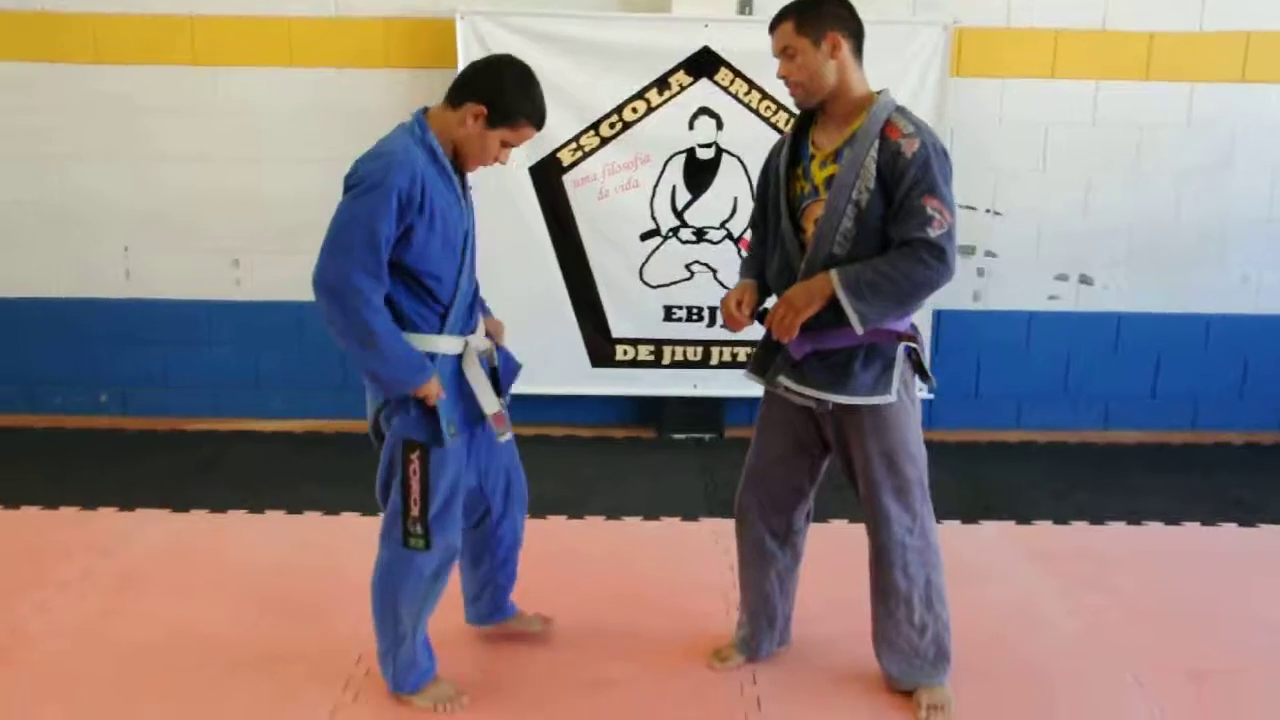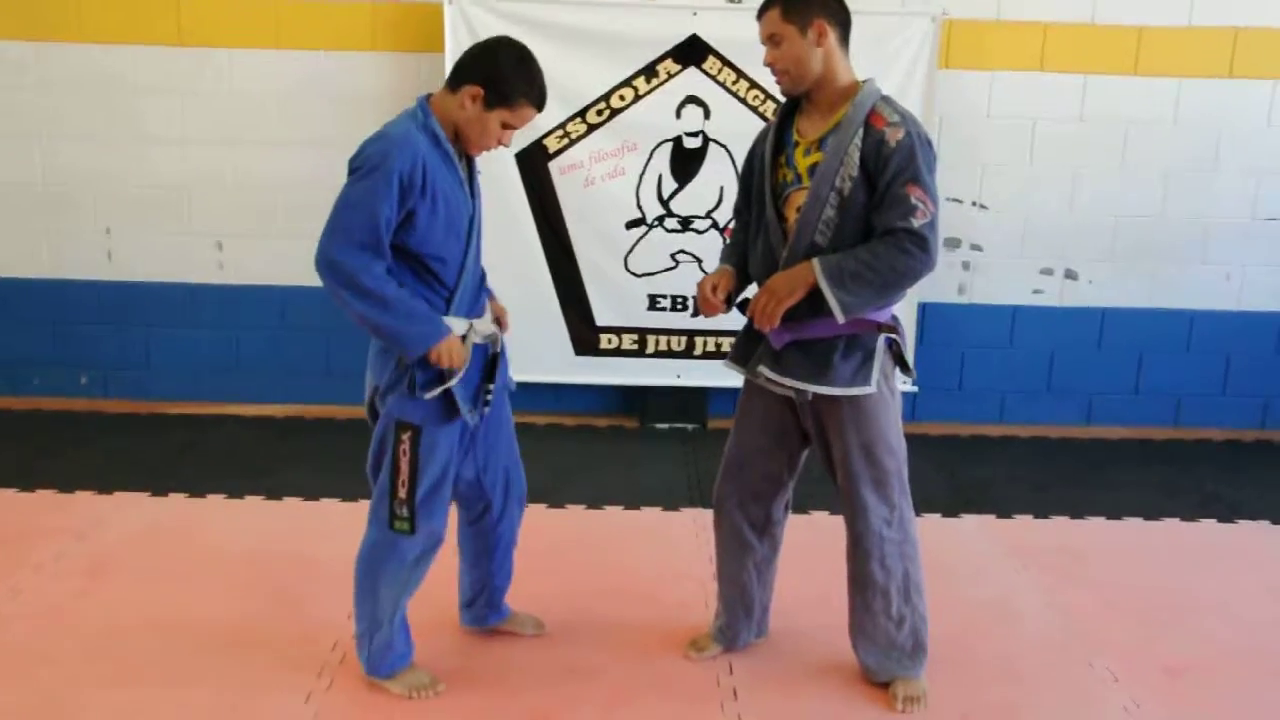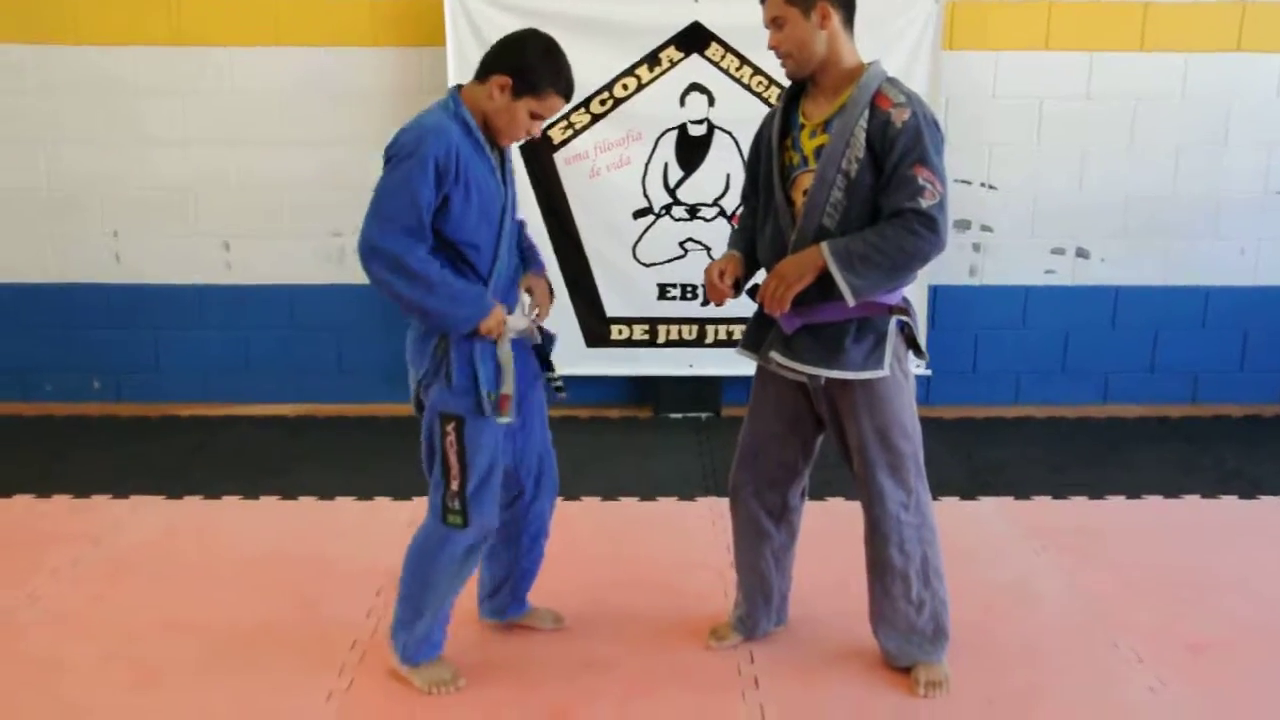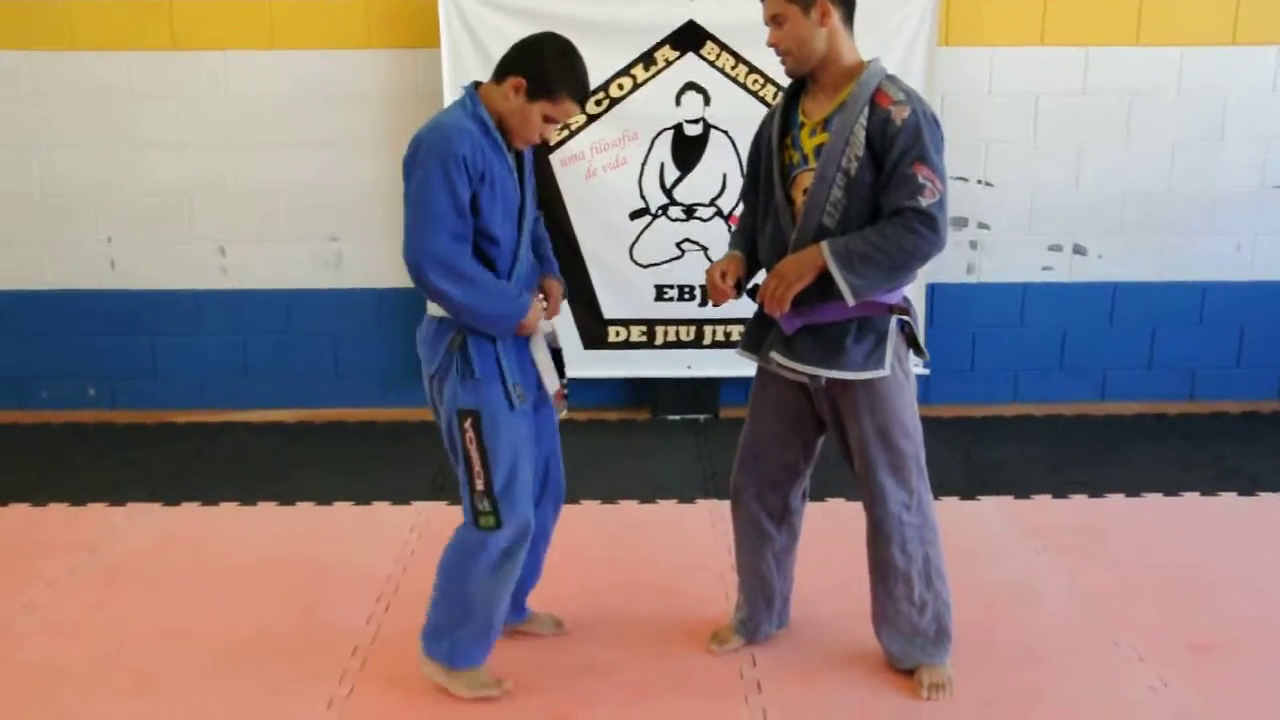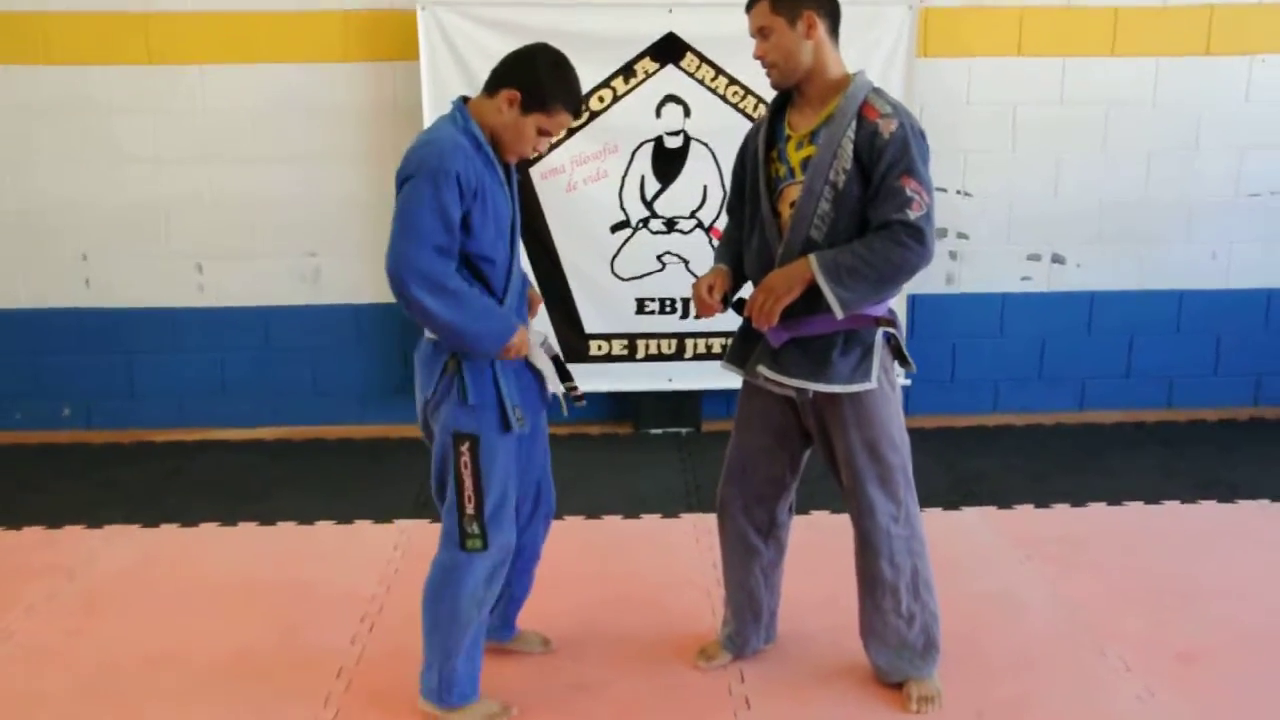
dt=0.2s
person 1, frame 1
left shoulder: (906, 143)
right shoulder: (791, 146)
left elbow: (931, 257)
left wrist: (828, 288)
right wrist: (752, 284)
left hip: (870, 366)
right hip: (794, 360)
left knee: (898, 523)
right knee: (764, 507)
right ankle: (759, 632)
person 1, frame 2
left shoulder: (890, 133)
right shoulder: (775, 136)
left elbow: (914, 248)
left wrist: (811, 275)
right wrist: (731, 270)
left hip: (852, 356)
right hip: (776, 349)
left knee: (876, 515)
right knee: (742, 497)
left ankle: (895, 658)
right ankle: (737, 623)
person 1, frame 3
left shoulder: (896, 114)
right shoulder: (782, 118)
left elbow: (922, 228)
left wrist: (819, 258)
right wrist: (738, 256)
left hip: (864, 340)
right hip: (787, 334)
left knee: (893, 498)
right knee: (758, 484)
left ankle: (916, 642)
right ankle: (757, 611)
person 1, frame 4
left shoulder: (896, 113)
right shoulder: (781, 118)
left elbow: (921, 227)
left wrist: (820, 258)
right wrist: (738, 256)
left hip: (864, 339)
right hip: (787, 334)
left knee: (895, 500)
right knee: (759, 486)
left ankle: (919, 643)
right ankle: (759, 613)
person 1, frame 5
left shoulder: (883, 125)
right shoulder: (767, 130)
left elbow: (909, 240)
left wrist: (808, 272)
right wrist: (726, 270)
left hip: (850, 353)
right hip: (773, 348)
left knee: (882, 513)
right knee: (746, 501)
left ankle: (907, 658)
right ankle: (746, 629)
person 2, frame 1
left shoulder: (444, 161)
right shoulder: (393, 170)
right elbow: (341, 281)
left wrist: (480, 316)
right wrist: (409, 375)
left hip: (469, 369)
right hip: (421, 383)
left knee: (501, 496)
right knee: (423, 536)
left ankle: (492, 608)
person 2, frame 2
left shoulder: (455, 148)
right shoulder: (396, 154)
right elbow: (342, 259)
left wrist: (484, 297)
right wrist: (427, 336)
left hip: (474, 355)
right hip: (421, 366)
left knee: (499, 492)
right knee: (410, 523)
left ankle: (485, 608)
right ankle: (383, 655)
person 2, frame 3
left shoulder: (491, 141)
right shoulder: (431, 143)
right elbow: (384, 248)
left wrist: (532, 270)
right wrist: (471, 311)
left hip: (509, 345)
right hip: (460, 355)
left knee: (531, 484)
right knee: (465, 513)
left ankle: (505, 602)
right ankle: (414, 645)
person 2, frame 4
left shoulder: (511, 141)
right shoulder: (449, 142)
right elbow: (433, 259)
left wrist: (547, 274)
right wrist: (514, 311)
left hip: (521, 344)
right hip: (473, 352)
left knee: (540, 492)
right knee: (502, 515)
left ankle: (506, 609)
right ankle: (452, 651)
person 2, frame 5
left shoulder: (492, 153)
right shoulder: (441, 158)
right elbow: (415, 274)
left wrist: (520, 290)
right wrist: (499, 332)
left hip: (510, 362)
right hip: (468, 373)
left knee: (530, 509)
right knee: (480, 537)
left ankle: (495, 626)
person 3, frame 1
left shoulder: (733, 164)
right shoulder: (677, 162)
left elbow: (746, 205)
right elbow: (660, 201)
left wrist: (726, 231)
right wrist: (676, 228)
left hip: (719, 240)
right hip: (682, 239)
left knee: (736, 281)
right knee: (651, 276)
left ankle: (713, 266)
right ankle: (692, 267)
person 3, frame 2
left shoulder: (719, 153)
right shoulder: (663, 150)
left elbow: (732, 194)
right elbow: (646, 189)
left wrist: (712, 220)
right wrist: (662, 217)
left hip: (705, 230)
right hip: (668, 228)
right knee: (636, 265)
left ankle: (699, 257)
right ankle: (678, 256)
person 3, frame 3
left shoulder: (725, 140)
right shoulder: (668, 139)
left elbow: (739, 181)
right elbow: (652, 178)
left wrist: (719, 208)
right wrist: (669, 206)
left hip: (712, 218)
right hip: (675, 216)
right knee: (644, 254)
left ankle: (706, 246)
right ankle: (688, 245)
person 3, frame 4
left shoulder: (721, 140)
right shoulder: (664, 139)
left elbow: (736, 181)
right elbow: (649, 178)
left wrist: (716, 208)
right wrist: (665, 206)
left hip: (709, 218)
right hip: (672, 217)
right knee: (641, 255)
left ankle: (704, 246)
right ankle: (684, 245)
person 3, frame 5
left shoulder: (701, 151)
right shoulder: (645, 151)
left elbow: (716, 193)
right elbow: (629, 191)
left wrist: (697, 220)
right wrist: (646, 219)
left hip: (690, 230)
right hip: (653, 229)
left knee: (709, 272)
right knee: (623, 268)
left ankle: (683, 258)
right ankle: (663, 258)
